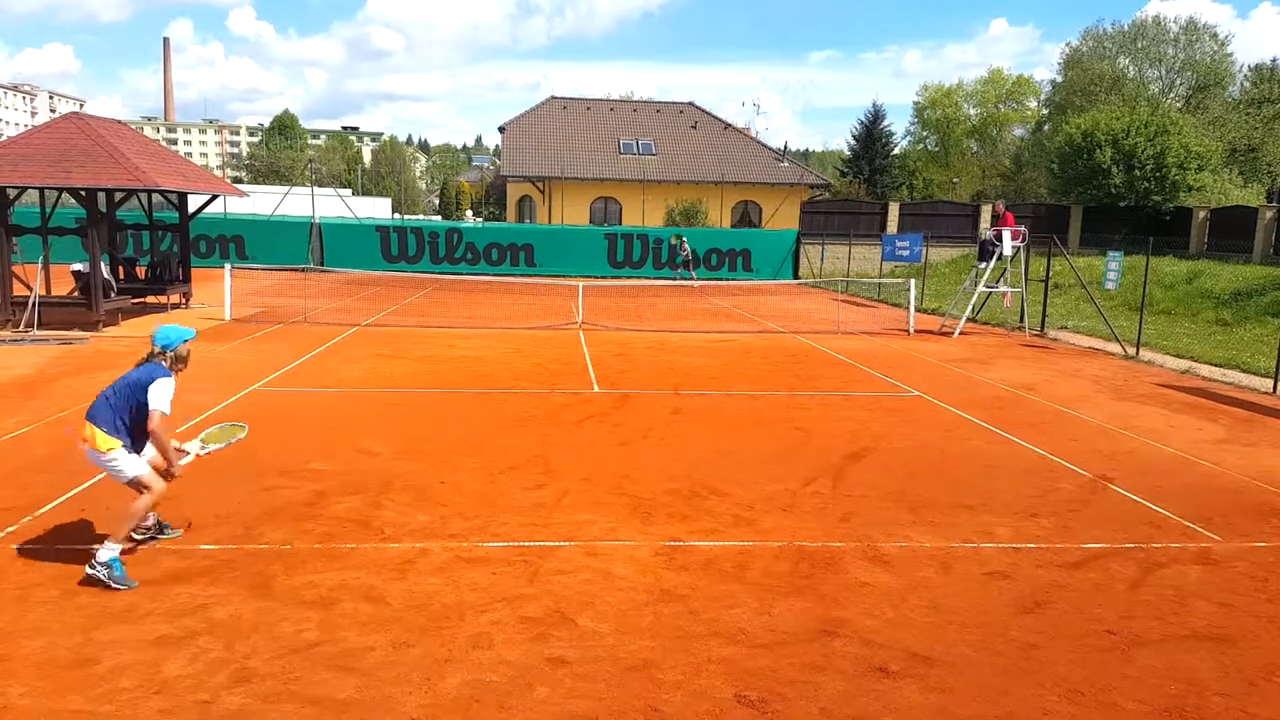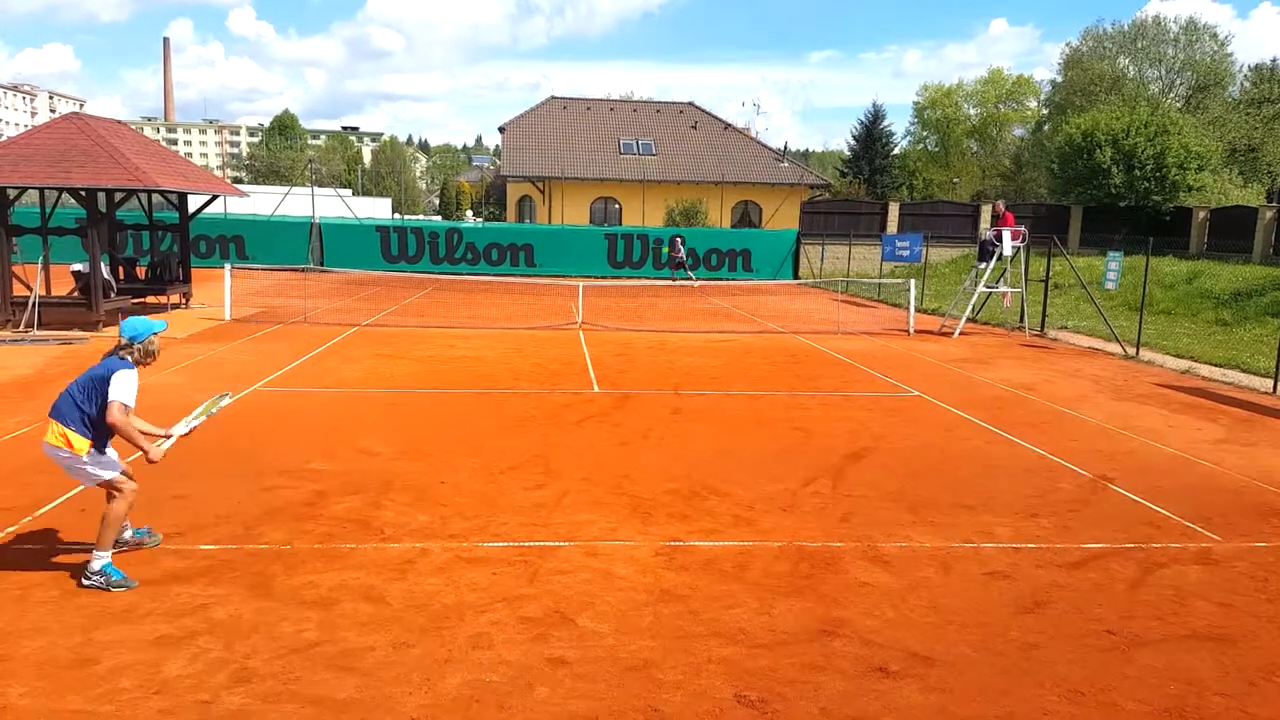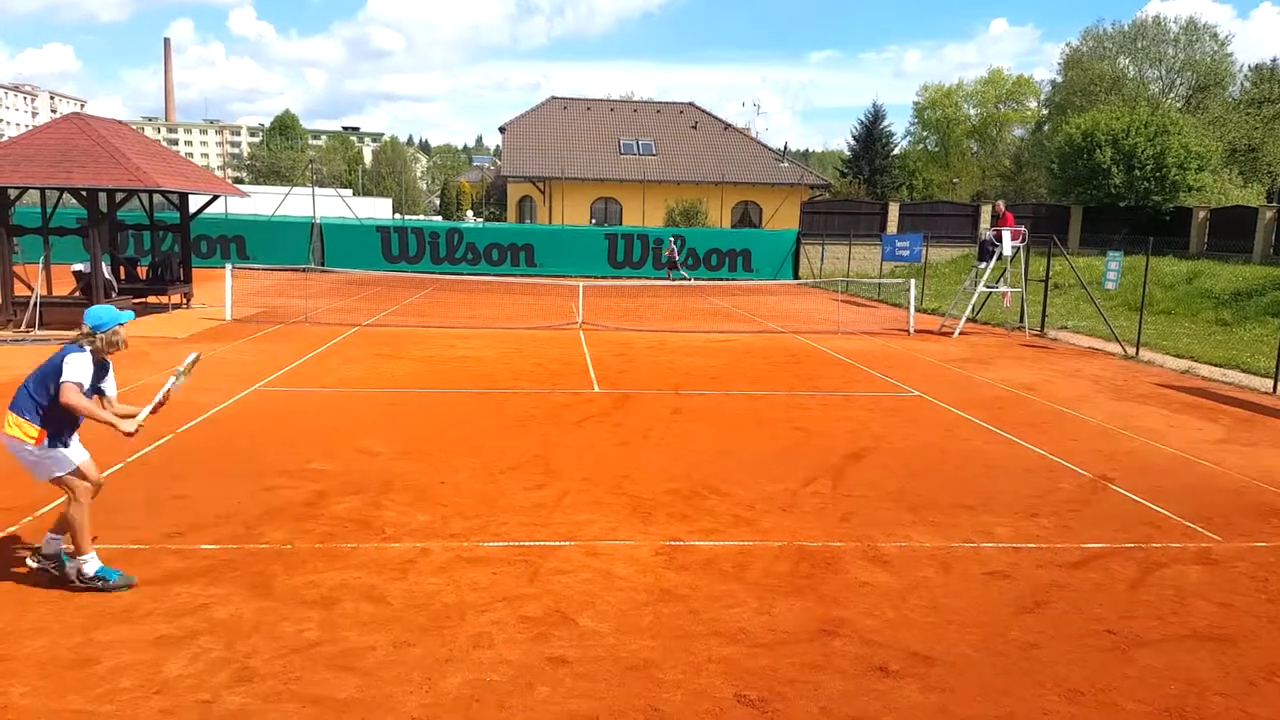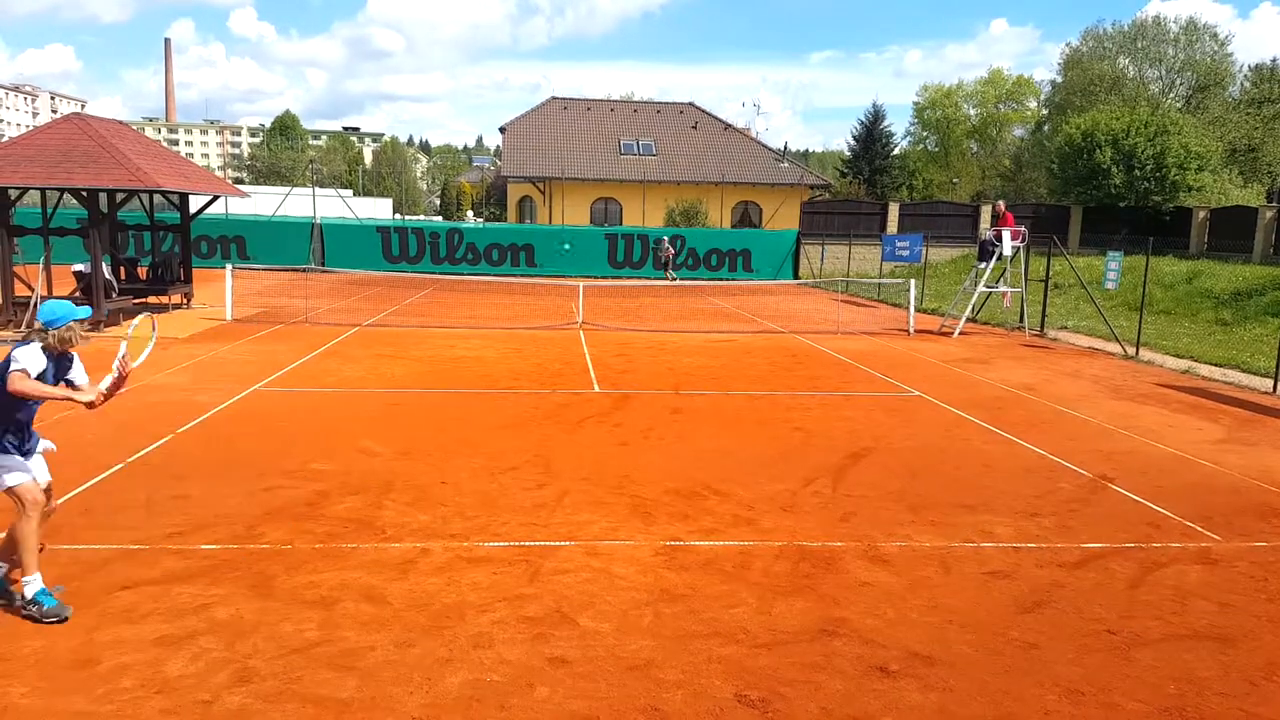
dt=0.1s
person 1, frame 1
left shoulder: (149, 371)
right shoulder: (164, 379)
right elbow: (155, 427)
left wrist: (173, 448)
right wrist: (172, 460)
left hip: (110, 434)
right hip: (106, 441)
left knee: (159, 468)
right knee: (155, 488)
left ankle: (146, 525)
right ankle: (104, 560)
person 1, frame 2
left shoulder: (124, 369)
right shoulder: (125, 372)
left elbow: (127, 419)
right elbow: (115, 418)
left wrist: (167, 432)
right wrist: (148, 448)
left hip: (84, 437)
right hip: (67, 440)
left knee: (126, 477)
right knee: (127, 491)
left ankle: (123, 535)
right ankle: (99, 568)
person 1, frame 3
left shoulder: (102, 364)
right shoulder: (80, 357)
left elbow: (112, 408)
right elbow: (68, 398)
left wrist: (147, 410)
right wrist: (117, 423)
left hip: (54, 431)
right hip: (30, 432)
left knee: (93, 481)
right knee: (82, 489)
left ankle: (49, 552)
right ankle: (88, 568)
person 1, frame 4
left shoulder: (66, 358)
right shoulder: (29, 352)
left elbow: (93, 401)
left wrist: (117, 383)
right wrist: (75, 395)
left knee: (46, 503)
right knee: (33, 502)
right ankle: (33, 590)
